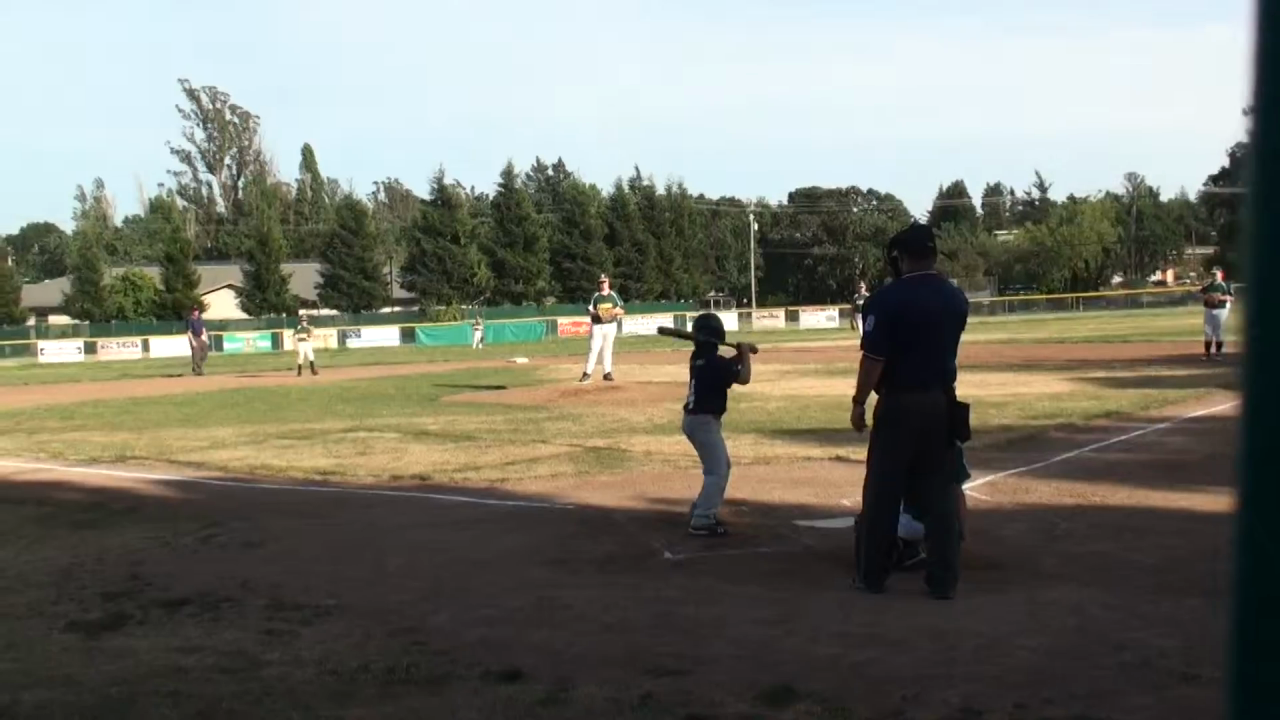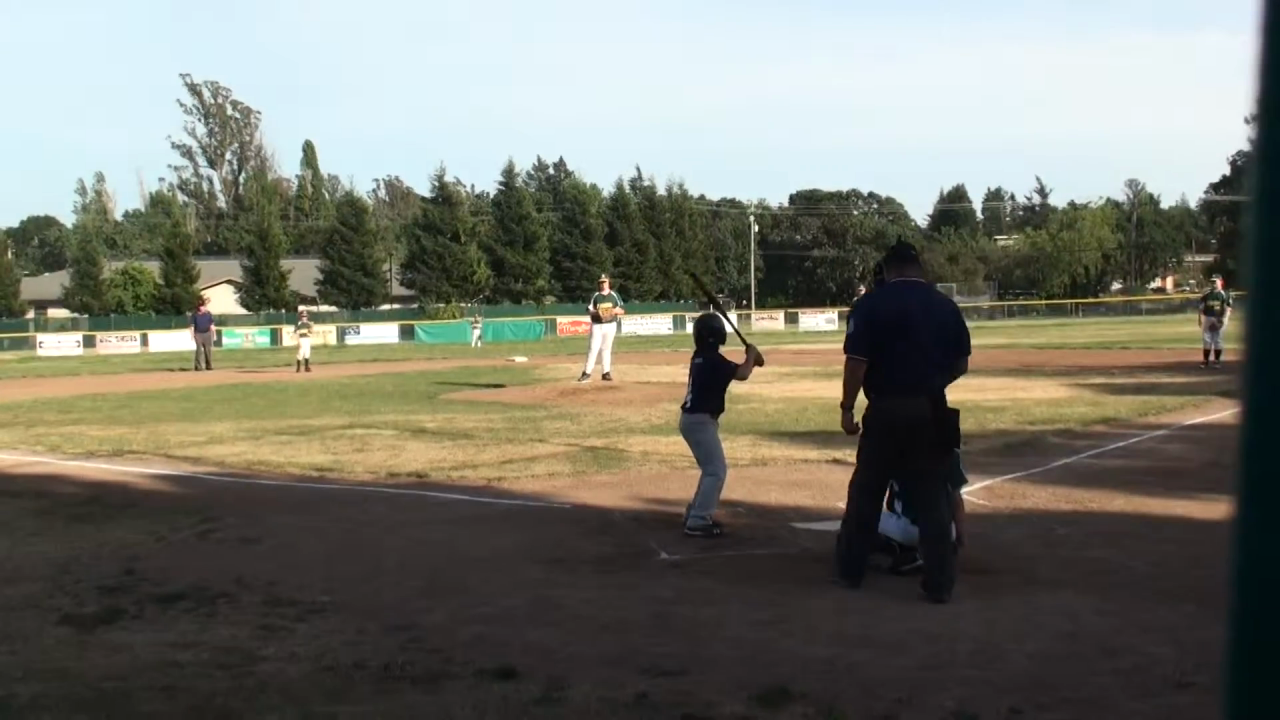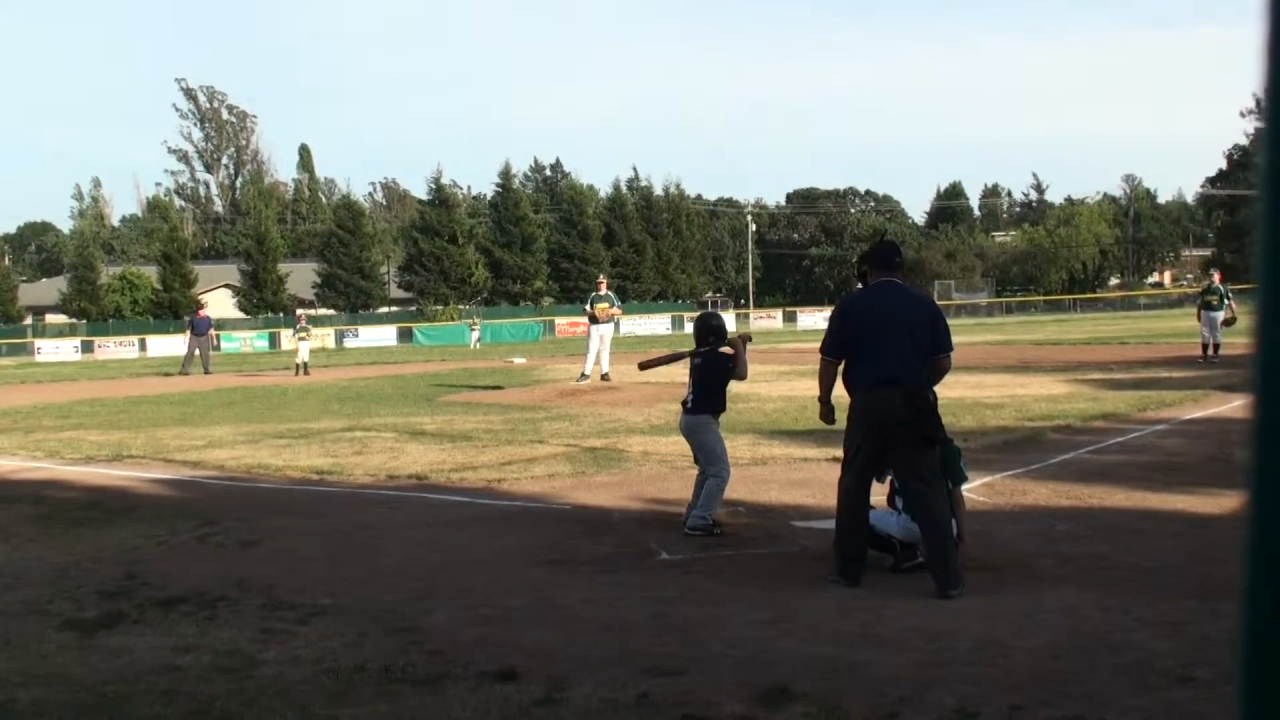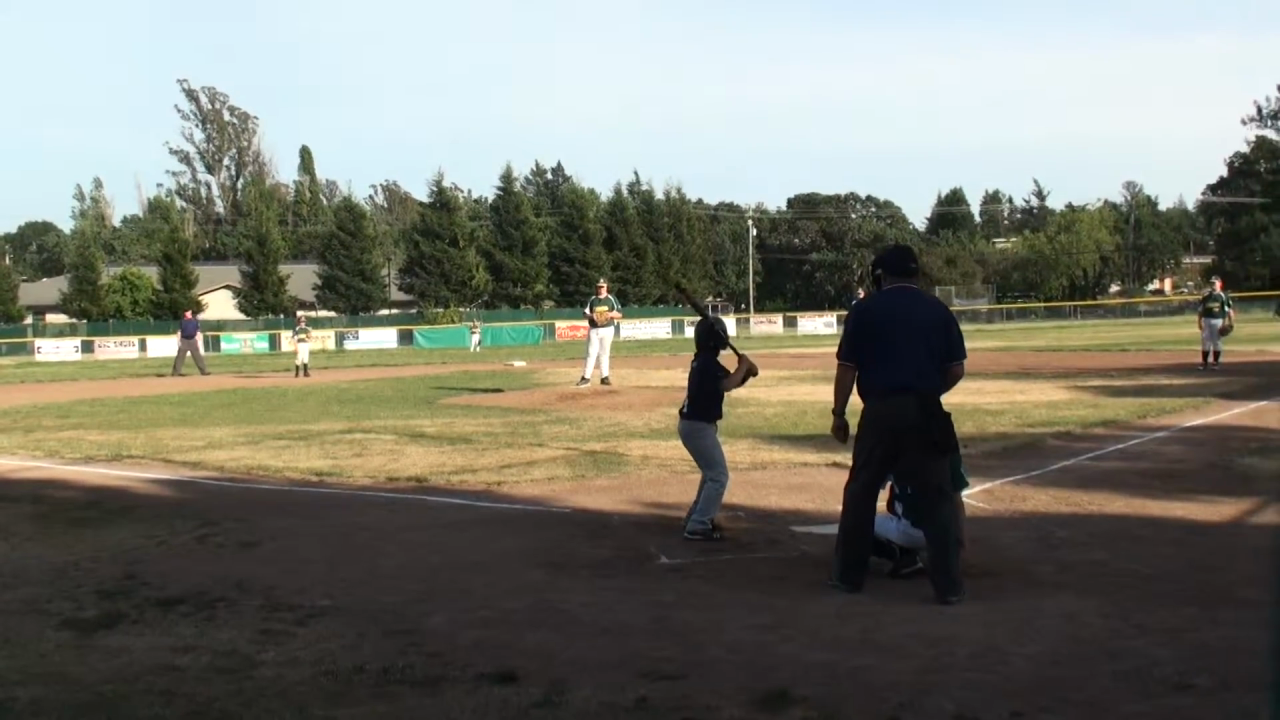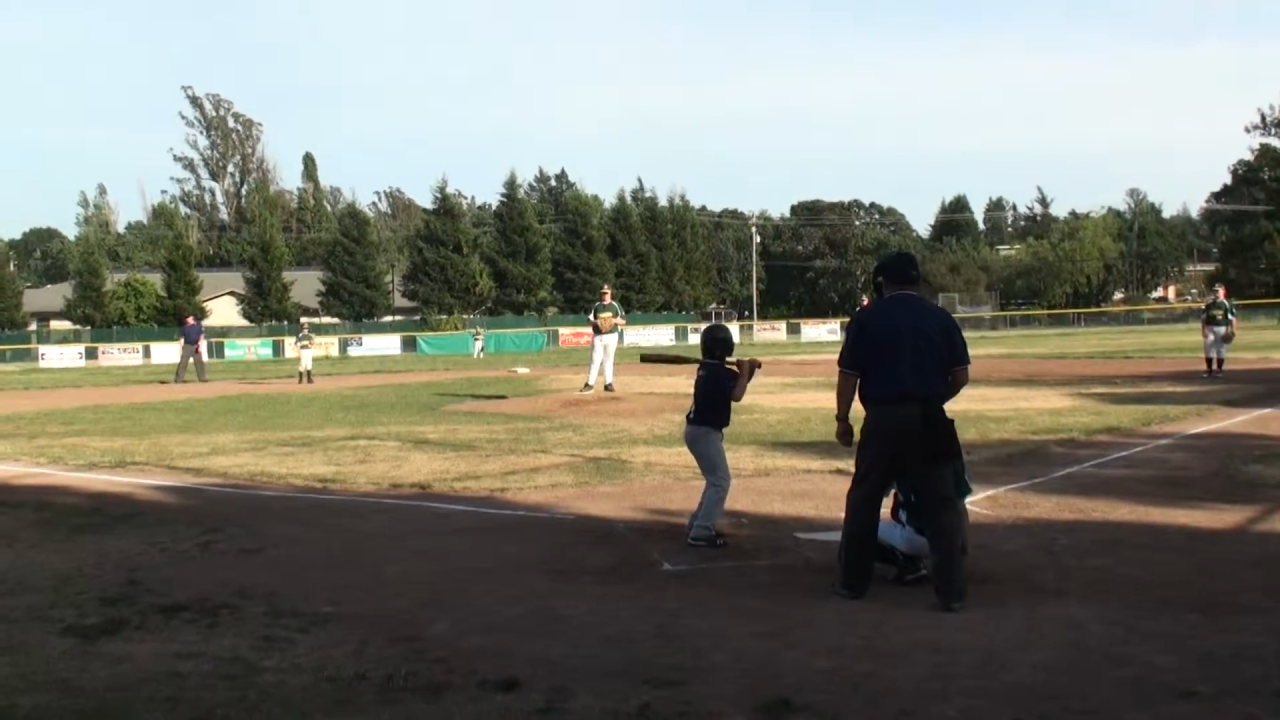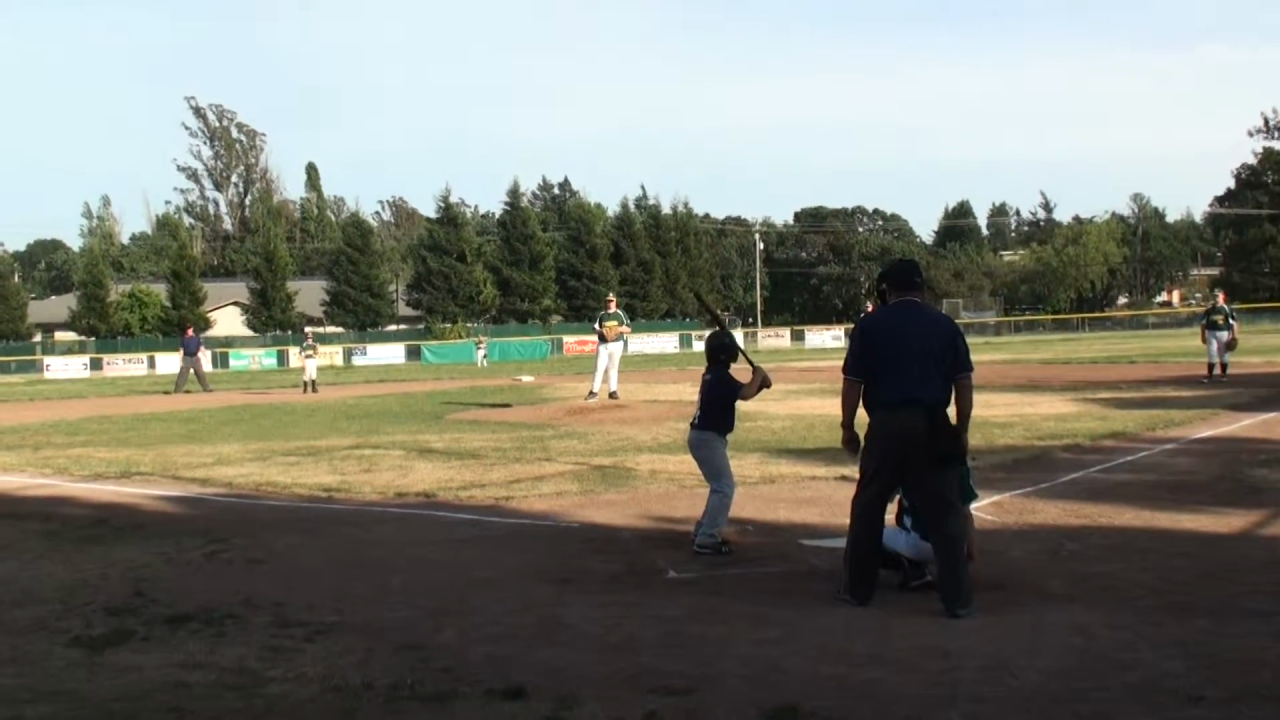
dt=0.4s
person 1, frame 1
left shoulder: (888, 298)
right shoulder: (955, 298)
left elbow: (873, 359)
left wrist: (859, 403)
left hip: (899, 405)
right hip: (941, 404)
left knee: (882, 491)
right knee: (939, 493)
left ankle: (871, 575)
right ankle: (943, 580)
person 1, frame 2
left shoulder: (872, 304)
right shoulder: (945, 306)
left elbow: (857, 362)
right elbow: (960, 364)
left wrist: (847, 408)
left hip: (886, 410)
right hip: (930, 410)
left knee: (866, 492)
right knee: (932, 497)
left ankle: (850, 570)
right ankle: (939, 583)
person 1, frame 3
left shoulder: (850, 305)
right shoulder: (924, 305)
left elbow: (830, 361)
right elbow: (943, 363)
left wrist: (825, 401)
left hip: (867, 406)
right hip: (912, 406)
left knee: (854, 487)
right knee: (927, 490)
left ankle: (848, 569)
right ankle: (948, 578)
person 1, frame 4
left shoulder: (865, 309)
right shoulder: (938, 311)
left elbow: (847, 367)
right elbow: (955, 370)
left wrist: (839, 414)
left hip: (879, 412)
right hip: (924, 413)
left knee: (860, 493)
right knee: (936, 498)
left ankle: (848, 575)
right ankle: (948, 585)
person 1, frame 5
left shoulder: (867, 318)
right shoulder: (940, 318)
left elbow: (848, 375)
right elbow: (960, 376)
left wrist: (843, 419)
left hip: (882, 420)
right hip: (928, 420)
left knee: (864, 500)
right knee: (940, 505)
left ankle: (851, 582)
right ankle: (951, 592)
person 1, frame 6
left shoulder: (871, 324)
right shoulder: (944, 324)
left elbow: (853, 383)
right elbow: (964, 384)
left wrist: (848, 427)
right wrist: (961, 431)
left hip: (885, 427)
right hip: (932, 426)
left knee: (868, 507)
right knee: (944, 511)
left ankle: (857, 589)
right ankle: (957, 598)
person 2, frame 1
left shoulder: (699, 357)
right shoulder: (713, 361)
left elbow: (726, 367)
right elbow: (743, 378)
left wrist: (740, 355)
right wrist: (745, 354)
left hip: (696, 419)
right hip: (703, 421)
left knee: (721, 466)
right knee: (717, 471)
left ankle: (702, 511)
right ankle: (701, 522)
person 2, frame 2
left shoulder: (701, 357)
right shoulder: (713, 359)
left elbow: (731, 371)
right elbow: (741, 374)
left wrist: (750, 360)
right wrist: (751, 355)
left hip: (694, 419)
right hip: (700, 421)
left knee: (713, 468)
right knee: (715, 472)
left ankle: (696, 513)
right ankle: (697, 522)
person 2, frame 3
left shoulder: (701, 356)
right shoulder: (713, 358)
left elbow: (730, 363)
right elbow: (741, 373)
left wrist: (738, 347)
right wrist: (739, 347)
left hip: (692, 418)
right hip: (702, 421)
left knee: (708, 469)
right knee: (720, 471)
left ankle: (695, 514)
right ankle: (698, 522)
person 2, frame 4
left shoulder: (703, 361)
right shoulder: (708, 364)
left elbow: (732, 382)
right elbow: (728, 385)
left wrist: (746, 371)
right wrist: (743, 366)
left hip: (693, 424)
right hip: (698, 426)
left knee: (711, 473)
right knee: (718, 476)
left ankle: (695, 518)
right ankle: (698, 526)
person 2, frame 5
left shoulder: (712, 369)
right shoulder: (715, 372)
left elbow: (739, 382)
right elbow: (737, 395)
left wrist: (749, 368)
right wrist: (745, 370)
left hip: (701, 429)
right hip: (704, 432)
left knee: (715, 479)
right knee: (720, 481)
left ankle: (698, 525)
right ankle: (701, 532)
person 2, frame 6
left shoulder: (714, 375)
right shoulder: (720, 377)
left elbow: (742, 391)
right elbow: (744, 394)
left wrist: (760, 383)
right wrist: (758, 376)
left hip: (705, 436)
right hip: (708, 438)
left knee: (721, 486)
right knee: (724, 488)
left ankle: (703, 532)
right ankle: (706, 540)
